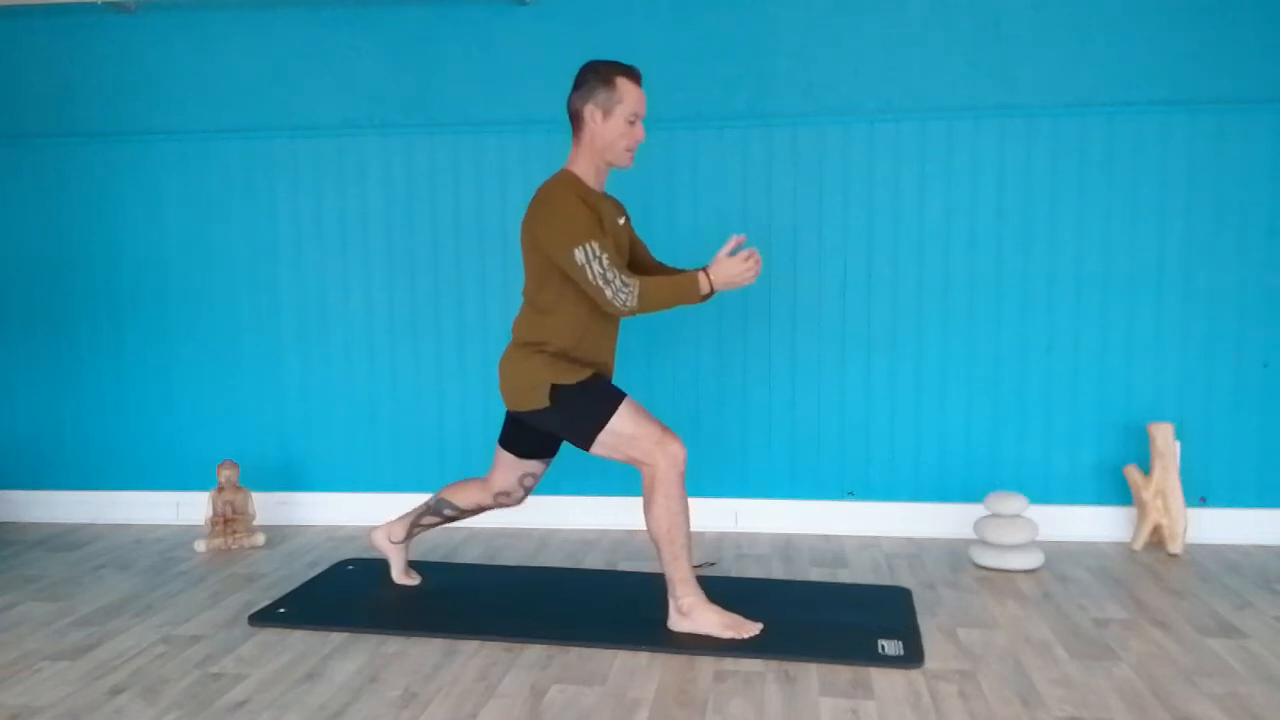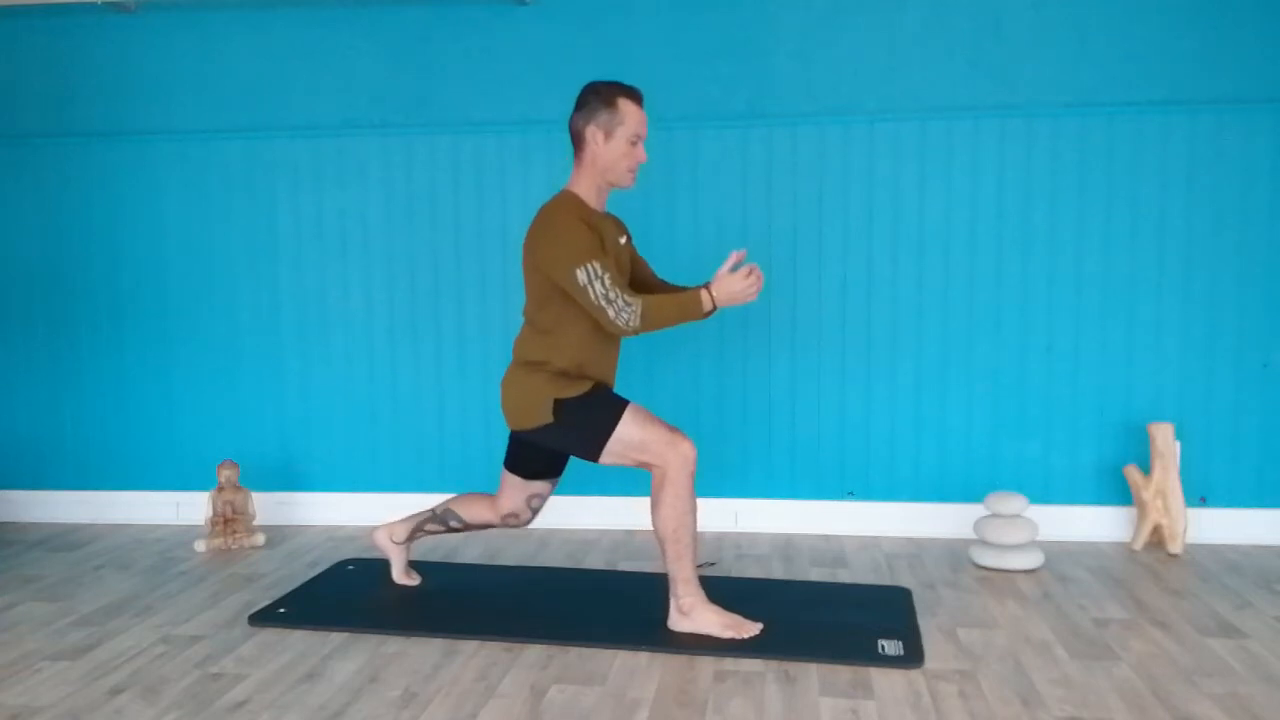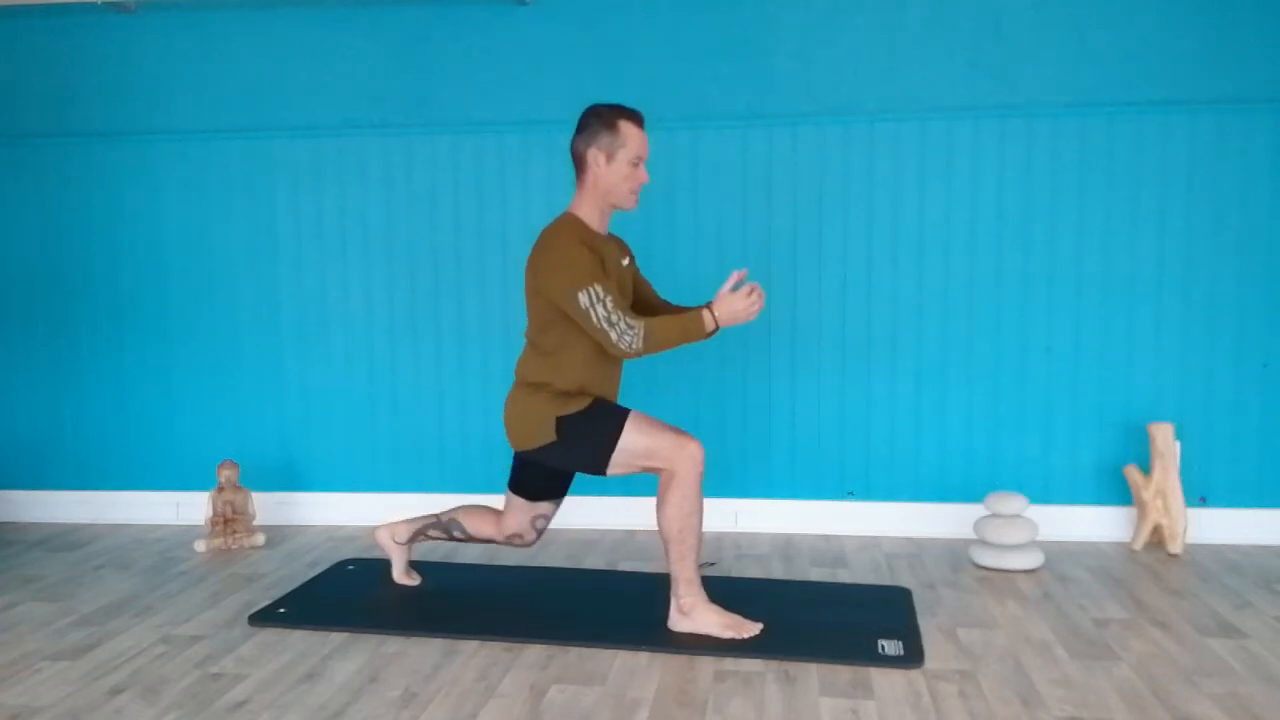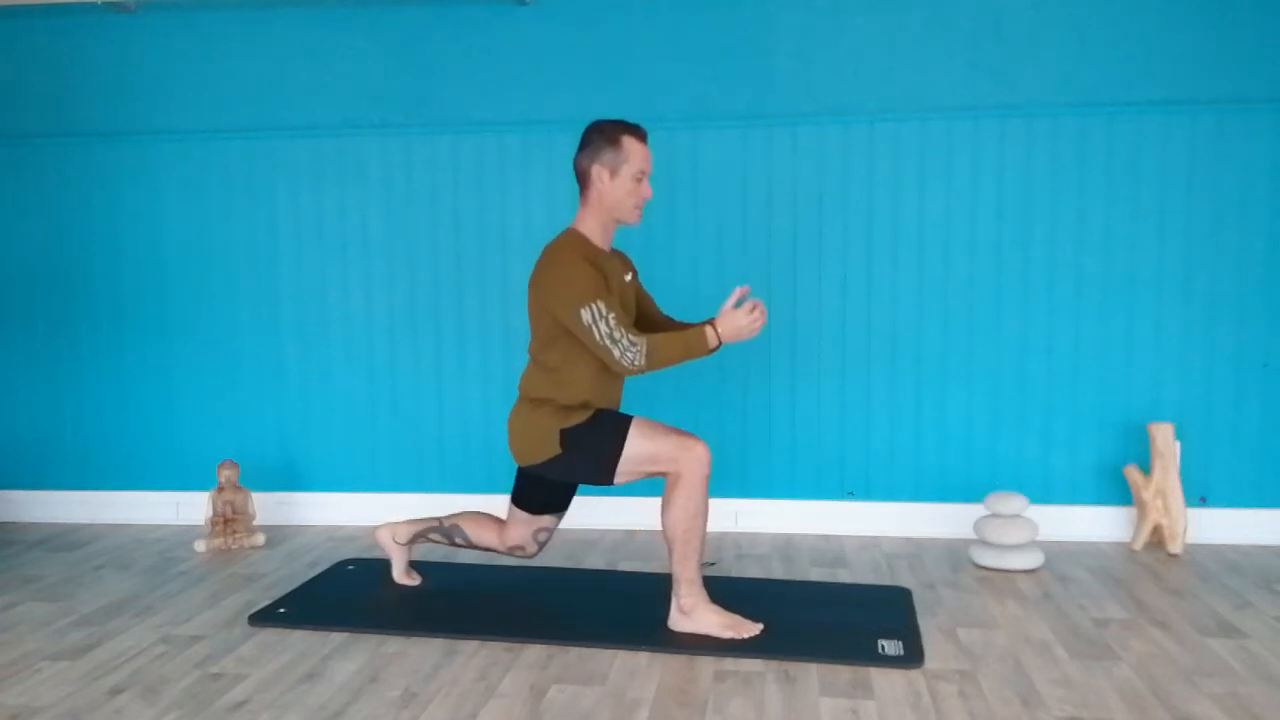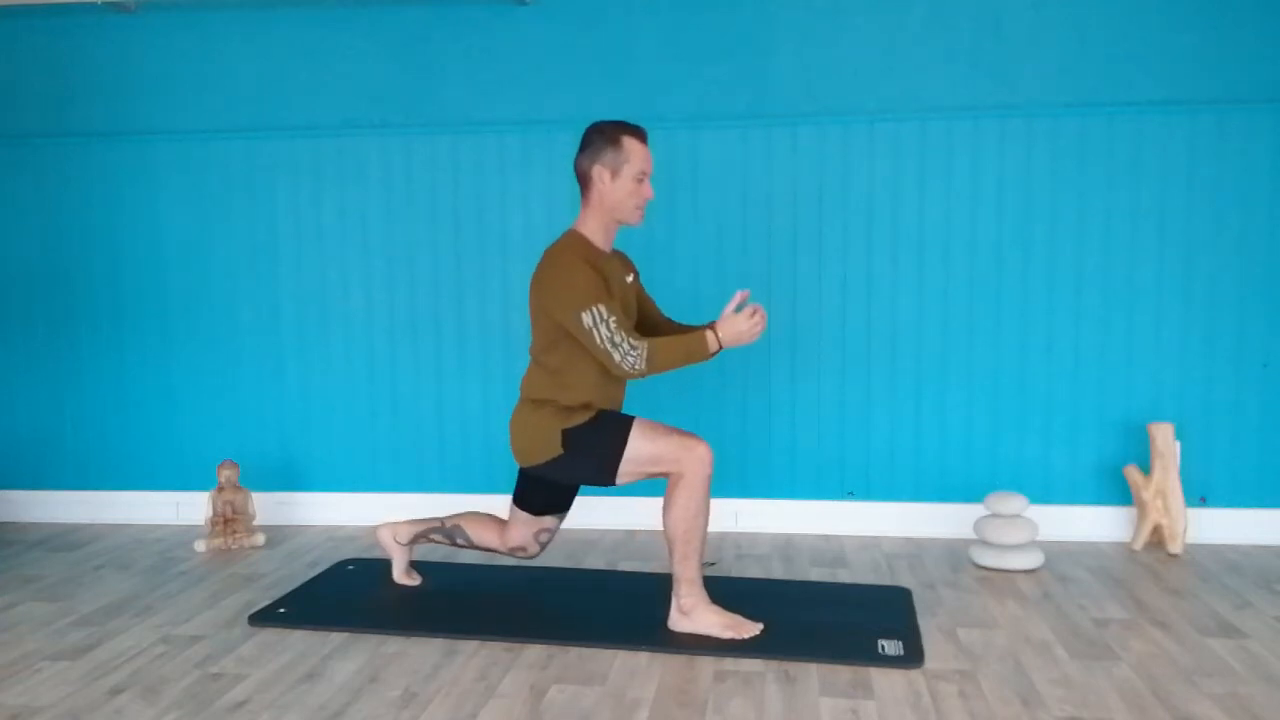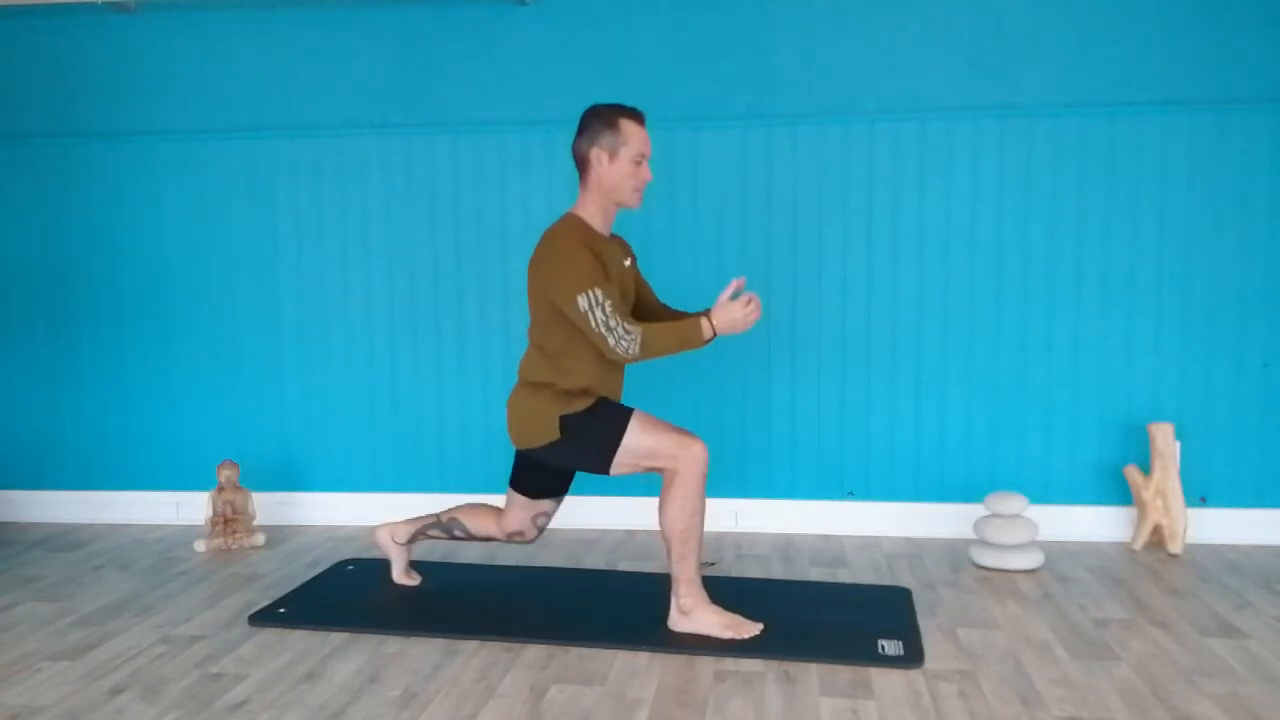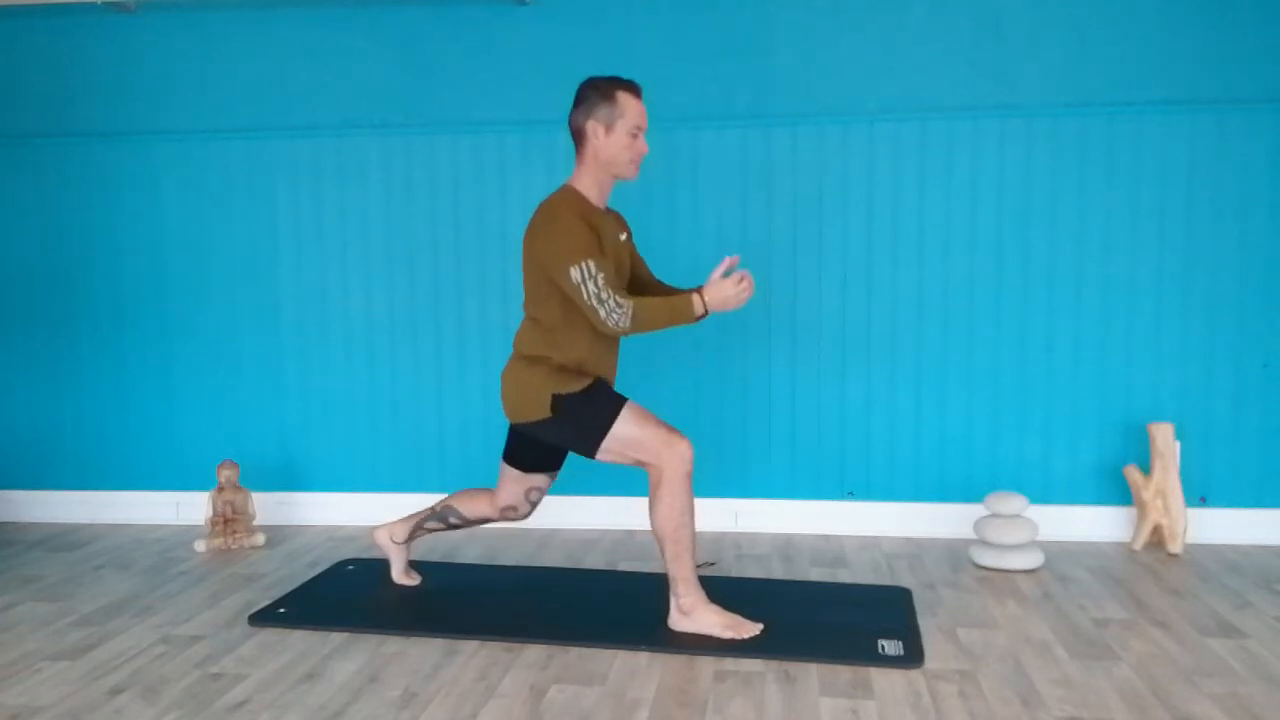
dt=0.2s
person 1, frame 1
left shoulder: (608, 209)
right shoulder: (560, 204)
left elbow: (651, 275)
right elbow: (619, 295)
left wrist: (707, 276)
right wrist: (708, 281)
left hip: (553, 374)
right hip: (548, 374)
left knee: (501, 489)
right knee: (665, 453)
left ankle: (396, 533)
right ankle: (687, 606)
person 1, frame 2
left shoulder: (610, 228)
right shoulder: (561, 225)
left elbow: (654, 294)
right elbow: (622, 316)
left wrist: (710, 292)
right wrist: (710, 298)
left hip: (553, 393)
right hip: (549, 393)
left knee: (509, 511)
right knee: (675, 452)
left ankle: (398, 534)
right ankle: (688, 605)
person 1, frame 3
left shoulder: (612, 250)
right shoulder: (563, 248)
left elbow: (656, 314)
right elbow: (625, 338)
left wrist: (713, 311)
right wrist: (713, 318)
left hip: (559, 413)
right hip: (551, 413)
left knee: (513, 531)
right knee: (684, 455)
left ankle: (400, 535)
right ankle: (688, 605)
person 1, frame 4
left shoulder: (615, 264)
right shoulder: (567, 265)
left elbow: (658, 330)
right elbow: (627, 354)
left wrist: (715, 325)
right wrist: (715, 335)
left hip: (564, 426)
right hip: (555, 428)
left knee: (516, 542)
right knee: (690, 456)
left ankle: (401, 535)
right ankle: (689, 605)
person 1, frame 5
left shoulder: (616, 265)
right shoulder: (568, 267)
left elbow: (659, 332)
right elbow: (628, 358)
left wrist: (716, 328)
right wrist: (716, 340)
left hip: (565, 425)
right hip: (557, 427)
left knee: (518, 542)
right knee: (692, 457)
left ankle: (402, 535)
right ankle: (689, 606)
person 1, frame 6
left shoulder: (615, 249)
right shoulder: (566, 249)
left elbow: (652, 316)
right elbow: (621, 341)
left wrist: (711, 315)
right wrist: (710, 327)
left hip: (558, 409)
right hip: (556, 411)
left knee: (516, 528)
right knee: (687, 454)
left ankle: (401, 535)
right ankle: (689, 606)
person 1, frame 7
left shoulder: (611, 224)
right shoulder: (561, 221)
left elbow: (647, 293)
right elbow: (613, 315)
left wrist: (704, 295)
right wrist: (703, 304)
left hip: (554, 385)
right hip: (550, 386)
left knee: (509, 505)
right knee: (672, 453)
left ankle: (399, 534)
right ankle: (688, 605)
